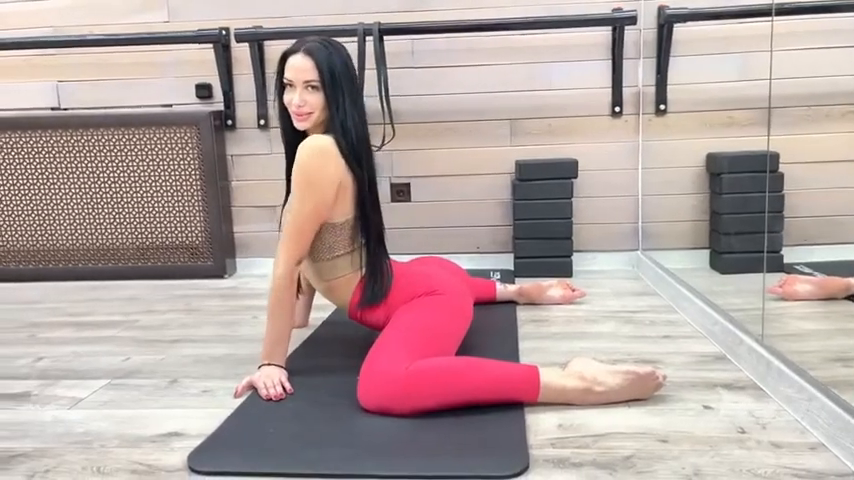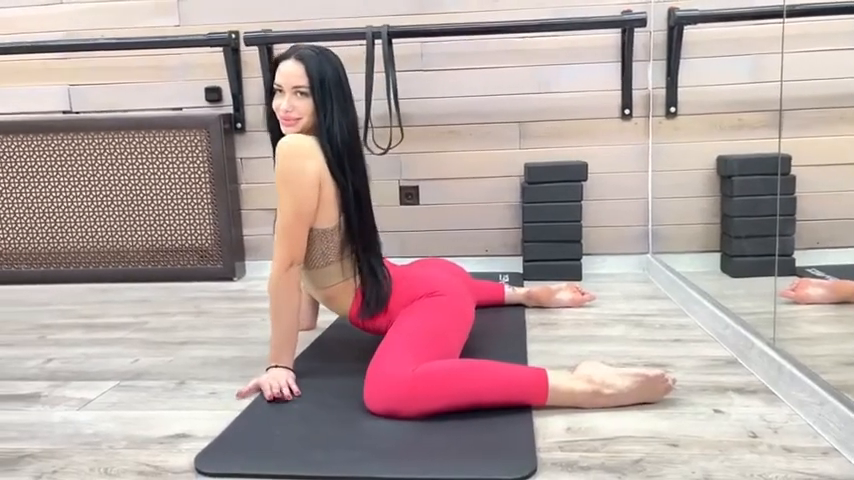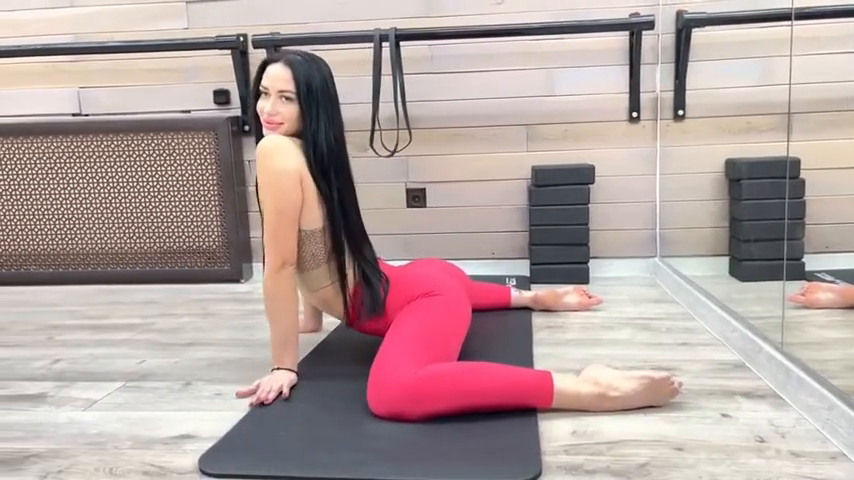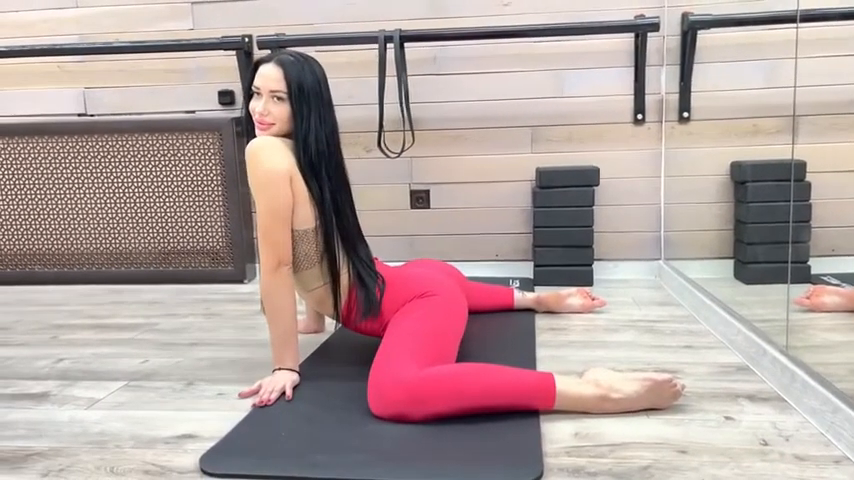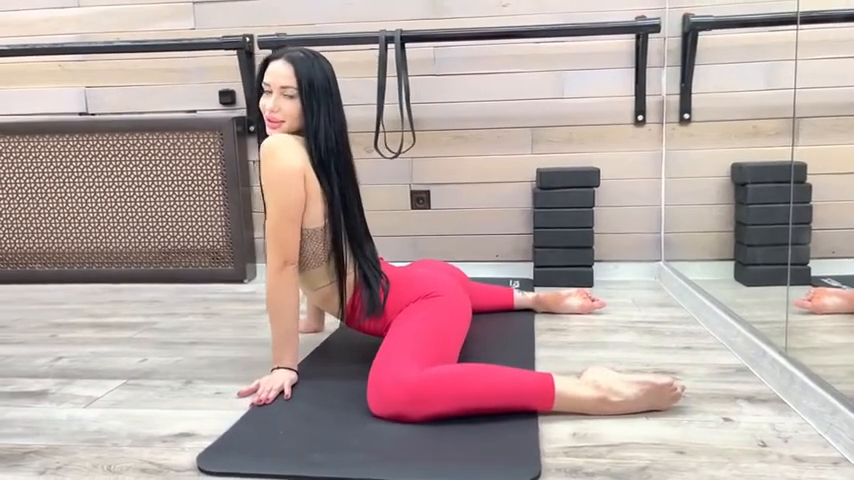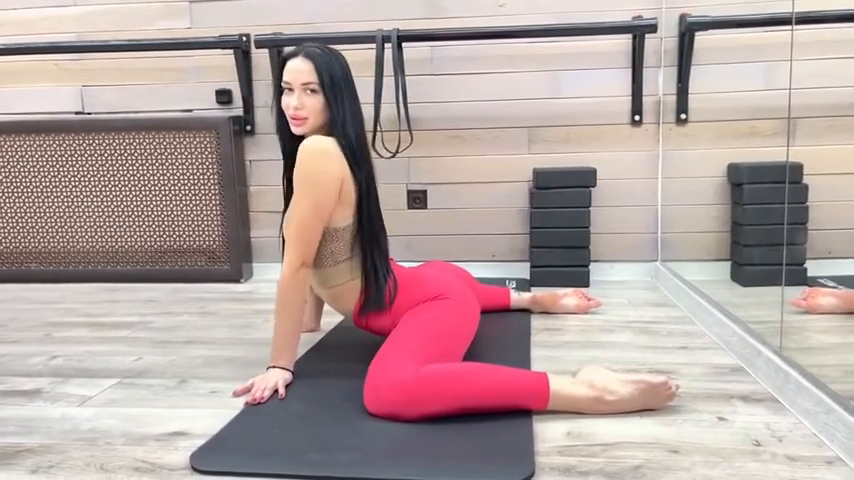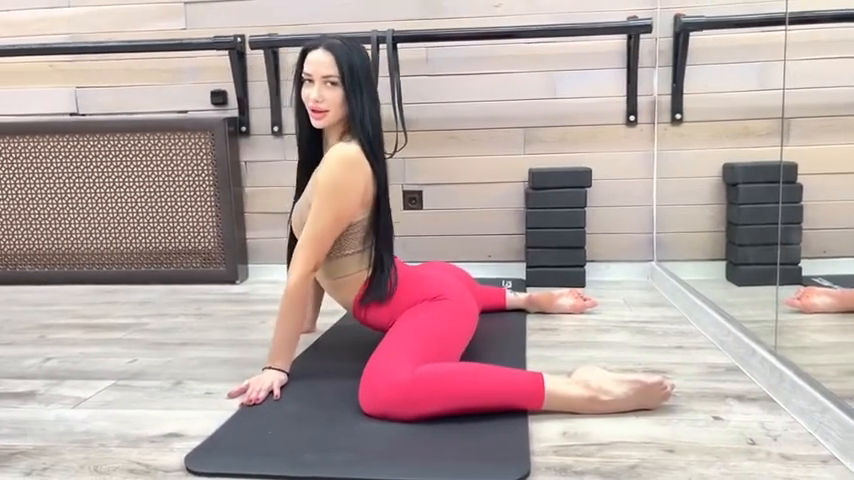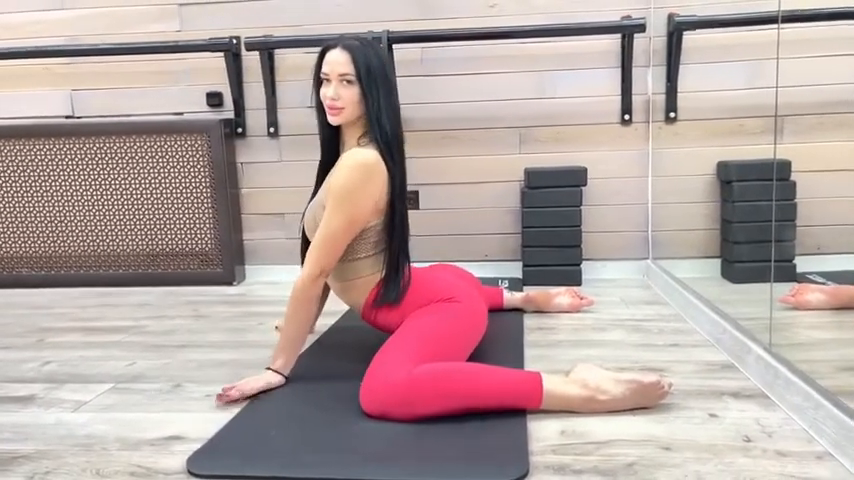
dt=0.4s
person 1, frame 1
left shoulder: (317, 151)
right shoulder: (328, 148)
left elbow: (288, 260)
right elbow: (313, 252)
left wrist: (272, 361)
right wrist: (300, 311)
left hip: (426, 295)
right hip: (415, 280)
left knee: (382, 389)
left ankle: (575, 382)
right ankle: (519, 291)
person 1, frame 2
left shoulder: (296, 151)
right shoulder: (323, 150)
left elbow: (287, 264)
right elbow: (314, 255)
left wrist: (280, 364)
right wrist: (307, 314)
left hip: (426, 297)
right hip: (415, 282)
left knee: (389, 392)
left ankle: (585, 385)
right ankle: (528, 293)
person 1, frame 3
left shoulder: (276, 153)
right shoulder: (310, 152)
left elbow: (281, 265)
right elbow: (317, 256)
left wrist: (284, 365)
right wrist: (312, 315)
left hip: (422, 296)
right hip: (418, 282)
left knee: (394, 393)
left ankle: (591, 388)
right ankle: (535, 297)
person 1, frame 4
left shoulder: (265, 153)
right shoulder: (307, 152)
left elbow: (276, 266)
left wrist: (285, 365)
right wrist: (316, 316)
left hip: (417, 296)
right hip: (411, 282)
left knee: (393, 394)
left ankle: (595, 391)
right ankle: (537, 299)
person 1, frame 5
left shoulder: (280, 152)
right shoulder: (316, 151)
left elbow: (282, 264)
left wrist: (284, 363)
right wrist: (314, 316)
left hip: (421, 298)
right hip: (415, 282)
left knee: (393, 393)
left ankle: (592, 391)
right ankle: (537, 298)
person 1, frame 6
left shoulder: (318, 153)
right shoulder: (333, 152)
left elbow: (296, 266)
right elbow: (320, 259)
left wrist: (281, 364)
right wrist: (311, 316)
left hip: (431, 299)
right hip: (420, 284)
left knee: (389, 392)
left ankle: (587, 389)
right ankle: (533, 298)
person 1, frame 7
left shoulder: (344, 161)
right shoulder: (330, 152)
left elbow: (303, 269)
right elbow: (321, 262)
left wrist: (276, 365)
right wrist: (307, 319)
left hip: (431, 300)
right hip: (421, 286)
left knee: (385, 393)
left ankle: (581, 390)
right ankle: (527, 299)
person 1, frame 8
left shoulder: (360, 165)
right shoulder: (349, 153)
left elbow: (314, 272)
right elbow: (326, 265)
left wrist: (278, 367)
right wrist: (301, 323)
left hip: (441, 303)
right hip: (430, 288)
left knee: (385, 393)
left ankle: (581, 389)
right ankle: (527, 299)
